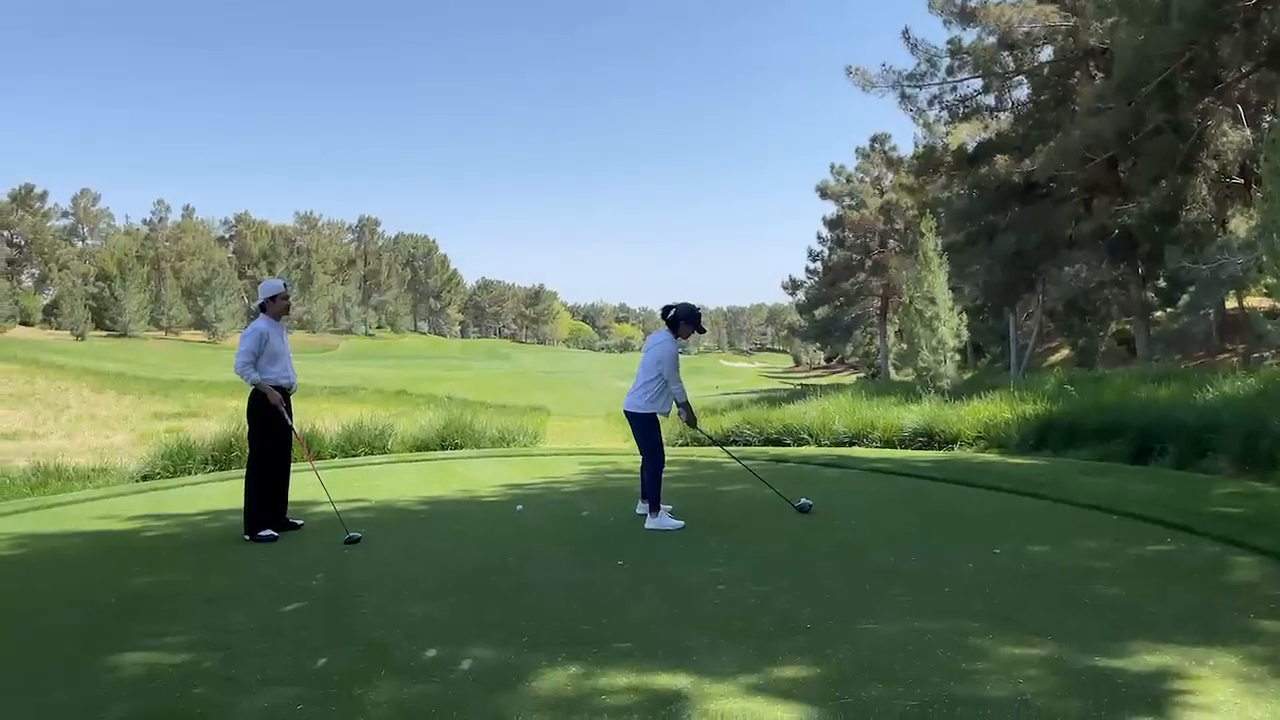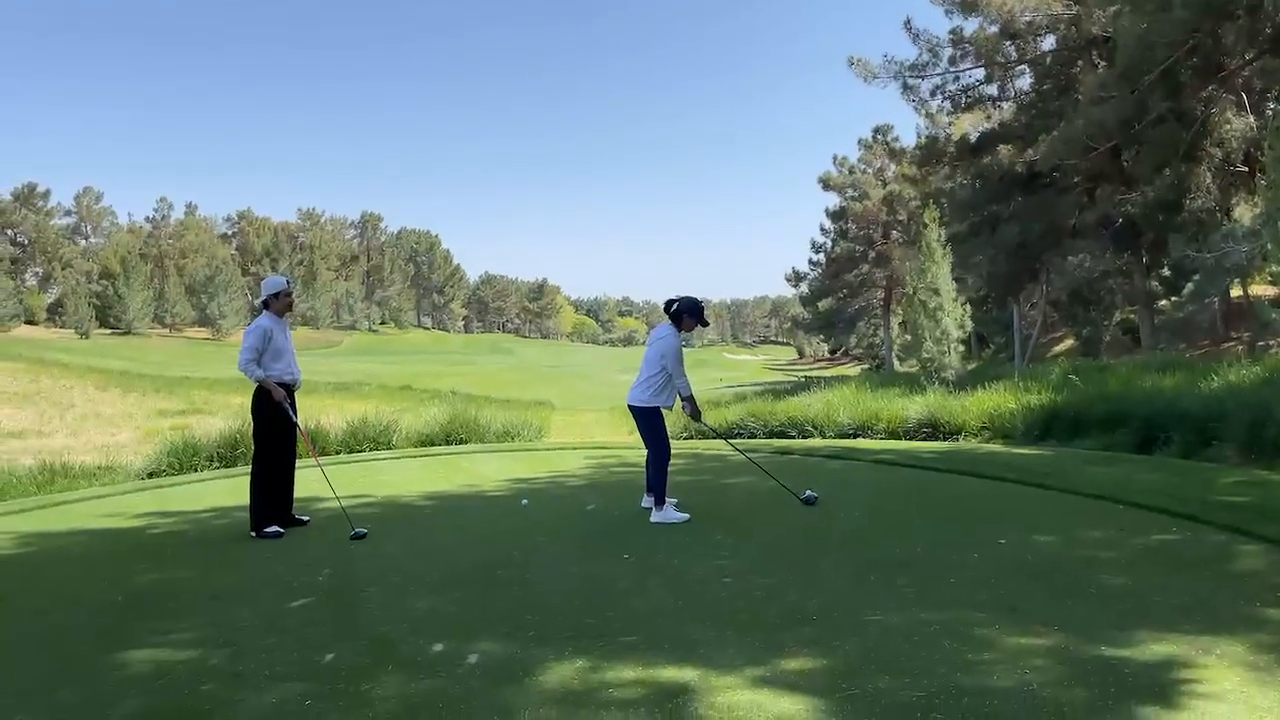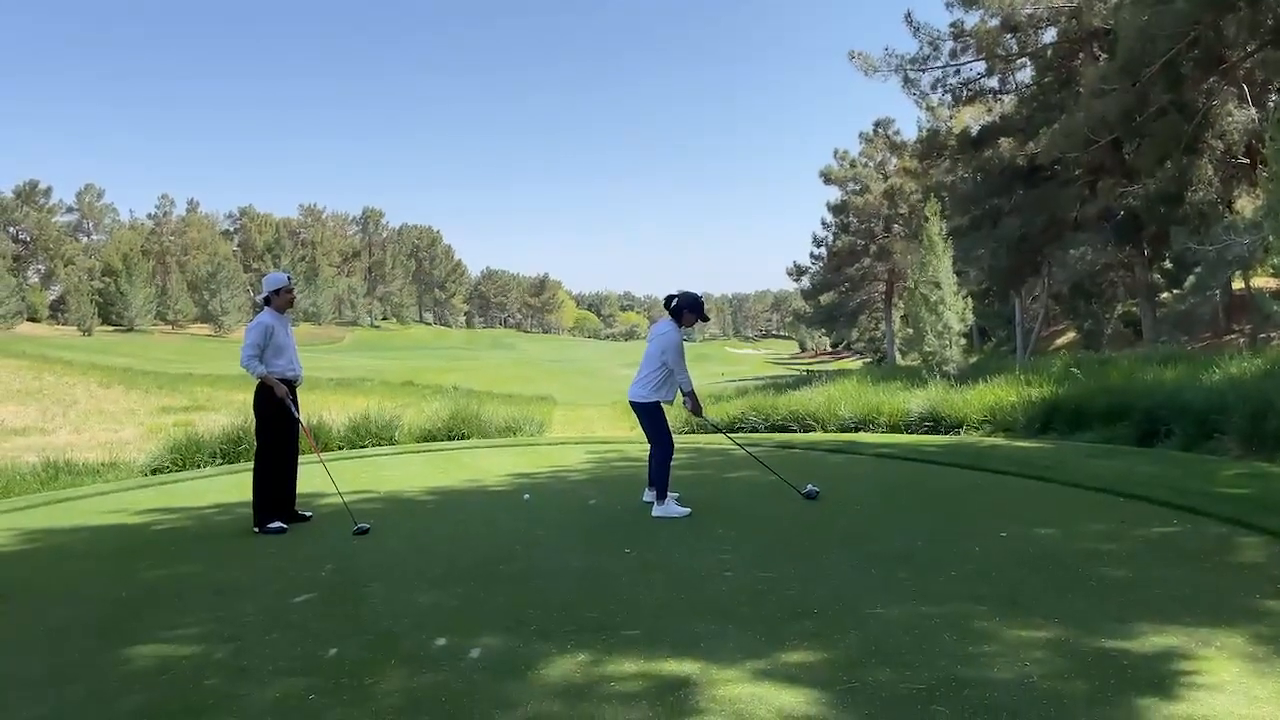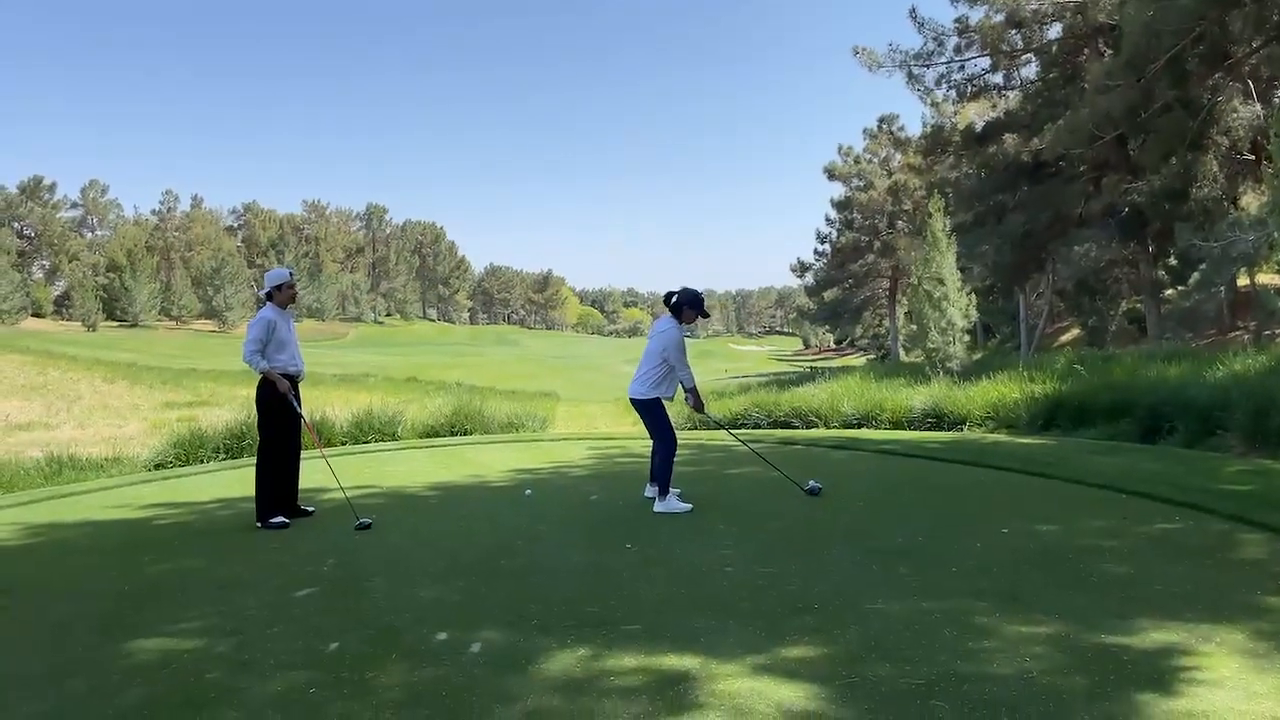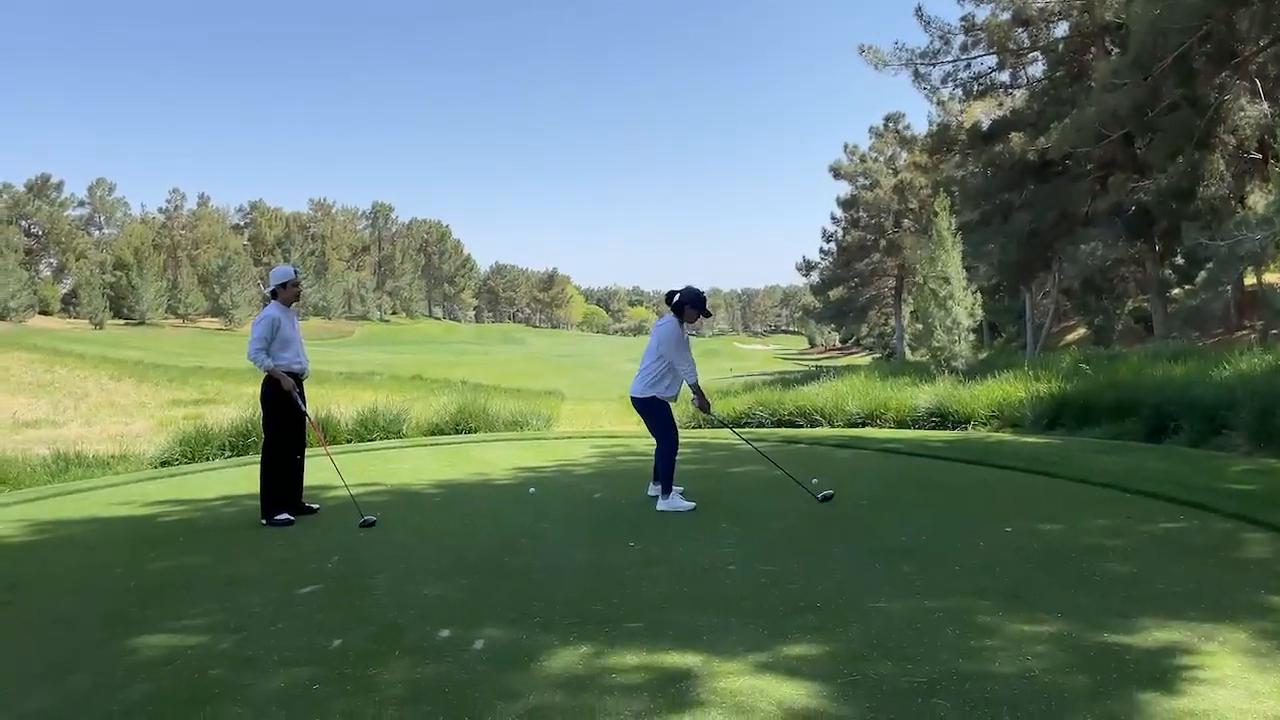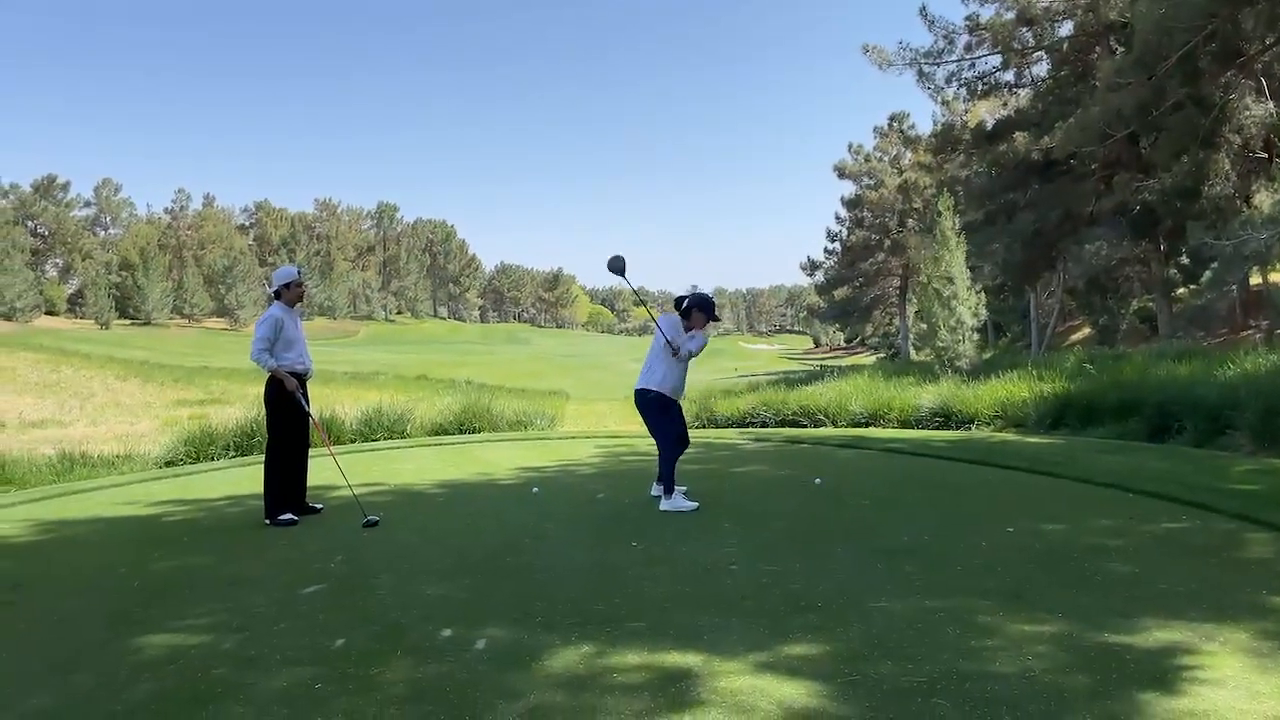
dt=0.3s
person 1, frame 1
left shoulder: (279, 329)
right shoulder: (258, 330)
right elbow: (242, 366)
right wrist: (269, 391)
left hip: (282, 399)
right hip: (264, 400)
left knee: (281, 460)
right knee: (261, 462)
left ankle: (277, 517)
right ankle: (254, 525)
person 1, frame 2
left shoulder: (283, 326)
right shoulder: (261, 327)
right elbow: (246, 363)
right wrist: (273, 388)
left hip: (286, 395)
right hip: (269, 397)
left knee: (286, 457)
right knee: (266, 458)
left ankle: (283, 513)
right ankle: (261, 522)
person 1, frame 3
left shoulder: (284, 322)
right shoulder: (263, 323)
right elbow: (248, 360)
right wrist: (275, 384)
left hip: (288, 392)
right hip: (271, 393)
left knee: (289, 453)
right knee: (268, 454)
left ankle: (286, 509)
right ankle: (264, 518)
person 1, frame 4
left shoulder: (286, 317)
right shoulder: (265, 318)
right elbow: (250, 354)
left wrist: (296, 375)
right wrist: (277, 379)
left hip: (290, 386)
right hip: (273, 388)
left knee: (291, 448)
right knee: (271, 449)
left ankle: (288, 504)
right ankle: (266, 512)
person 1, frame 5
left shoulder: (291, 315)
right shoulder: (270, 316)
right elbow: (255, 353)
left wrist: (301, 374)
right wrist: (282, 377)
left hip: (295, 385)
right hip: (278, 386)
left knee: (296, 445)
right knee: (276, 447)
left ankle: (293, 501)
right ankle: (271, 510)
person 1, frame 6
left shoulder: (294, 315)
right shoulder: (273, 317)
right elbow: (258, 353)
left wrist: (305, 372)
right wrist: (285, 378)
left hip: (298, 384)
right hip: (281, 386)
left knee: (299, 445)
right knee: (280, 447)
left ankle: (297, 501)
right ankle: (275, 510)
person 2, frame 1
left shoulder: (659, 337)
right shoulder: (667, 346)
right elbow: (675, 384)
left wrist: (681, 408)
right wrist: (689, 413)
left hip: (637, 406)
right hip: (643, 410)
left knee: (650, 457)
right knee: (656, 460)
left ankle: (646, 502)
right ankle: (654, 516)
person 2, frame 2
left shoulder: (663, 331)
right shoulder: (671, 341)
left elbow: (672, 376)
right elbow: (679, 378)
left wrist: (685, 401)
right wrist: (693, 406)
left hip: (642, 400)
right hip: (647, 404)
left knee: (656, 450)
right knee: (662, 453)
left ankle: (651, 496)
right ankle: (659, 509)
person 2, frame 3
left shoulder: (663, 326)
right shoulder: (672, 336)
left elbow: (675, 372)
right elbow: (681, 373)
left wrist: (686, 396)
right wrist: (694, 401)
left hip: (642, 395)
right hip: (647, 399)
left knee: (659, 444)
right knee: (665, 448)
left ankle: (653, 490)
right ankle: (661, 503)
person 2, frame 4
left shoulder: (664, 322)
right shoulder: (673, 334)
left elbow: (677, 368)
right elbow: (683, 370)
left wrist: (687, 392)
right wrist: (696, 398)
left hip: (644, 392)
right hip: (647, 395)
left knee: (661, 440)
right knee: (668, 443)
left ankle: (654, 486)
right ankle: (663, 499)
person 2, frame 5
left shoulder: (680, 329)
right shoulder: (668, 329)
left elbow: (687, 363)
right elbow: (683, 366)
left wrist: (698, 395)
right wrist: (701, 396)
left hip: (659, 394)
right hip: (646, 395)
left knee: (668, 439)
right knee: (669, 442)
left ankle: (658, 484)
right ankle: (666, 498)
person 2, frame 6
left shoulder: (700, 336)
right shoulder: (667, 321)
left elbow: (689, 351)
right elbow: (668, 343)
left wrist: (678, 349)
left hip: (670, 396)
right hip: (648, 393)
left knee: (681, 441)
right knee: (667, 443)
left ankle: (661, 484)
right ankle: (668, 497)
